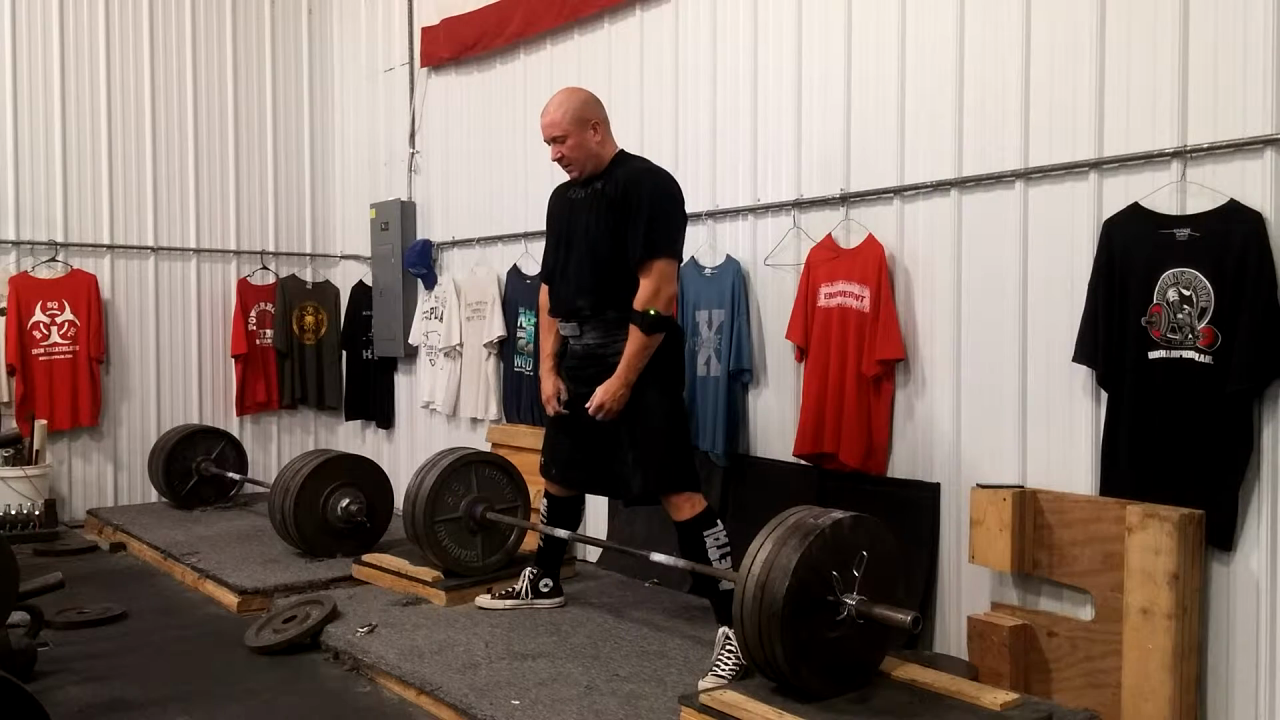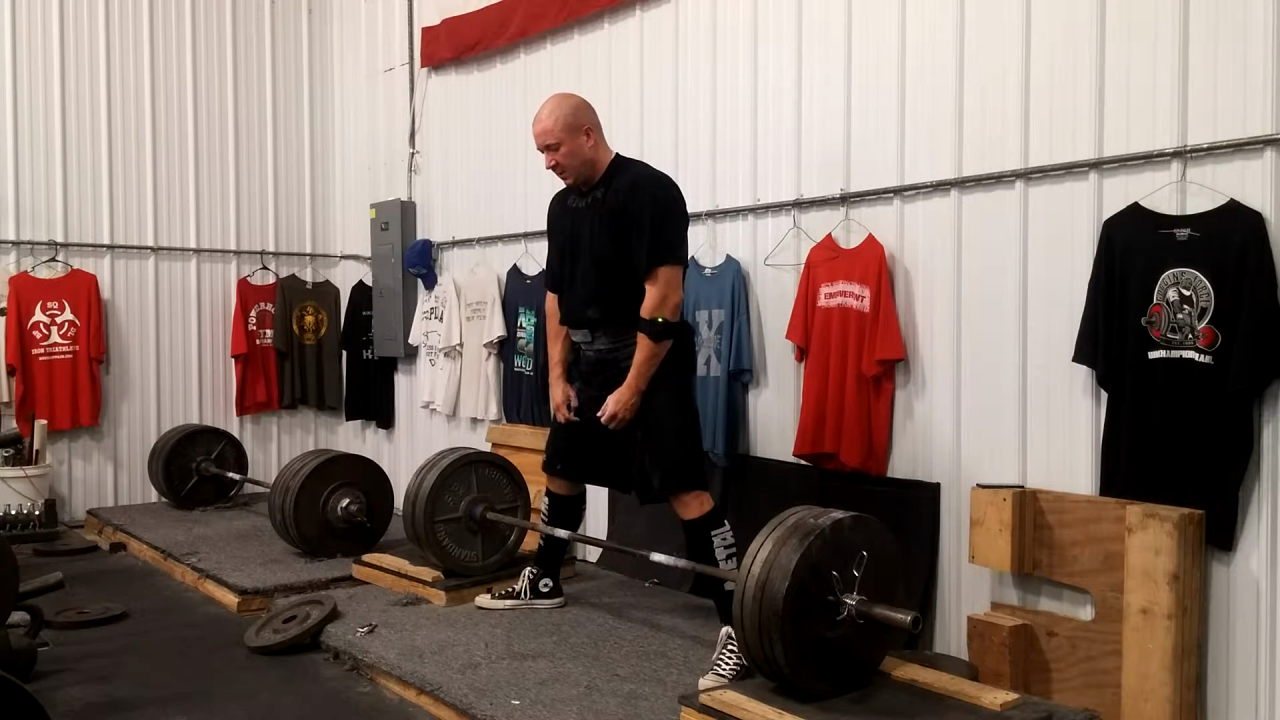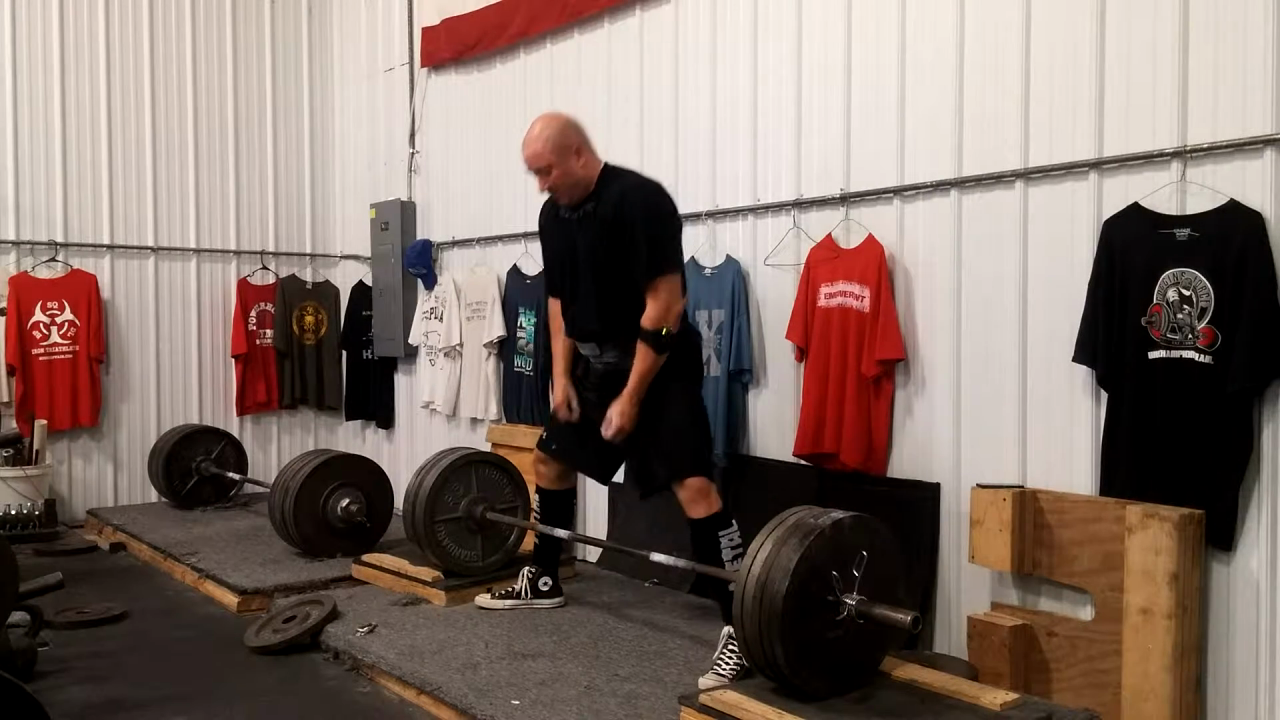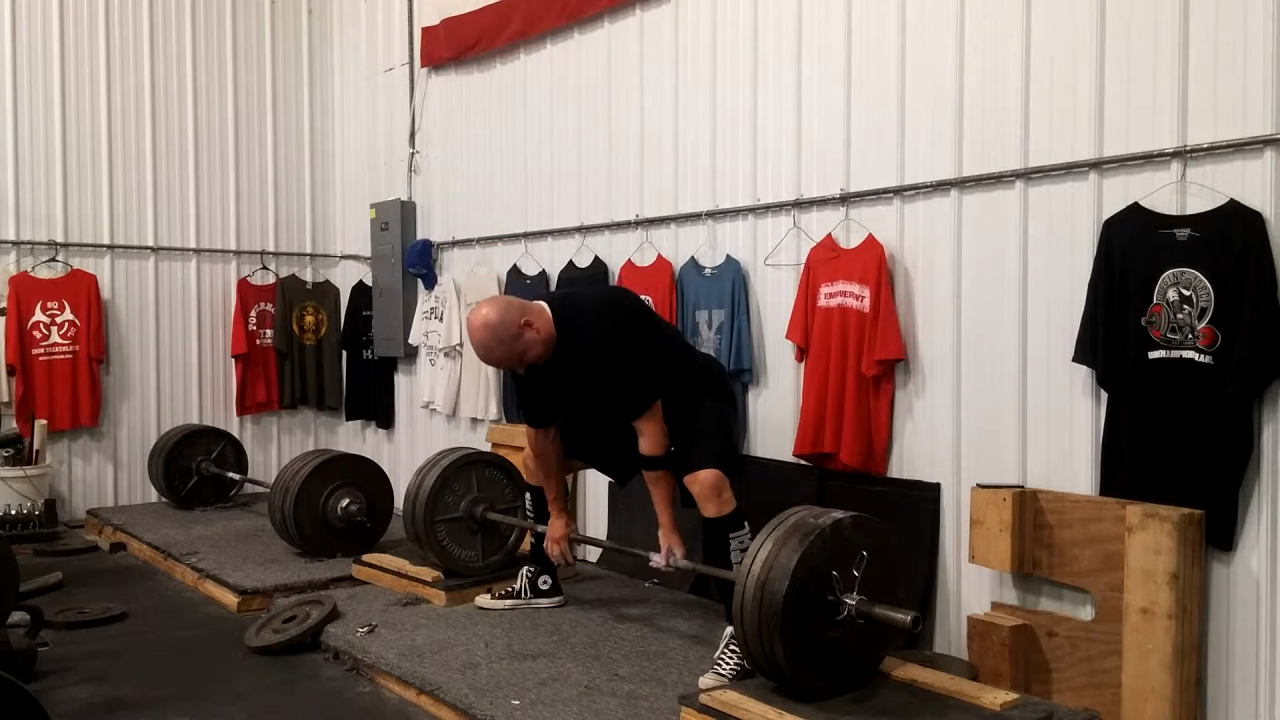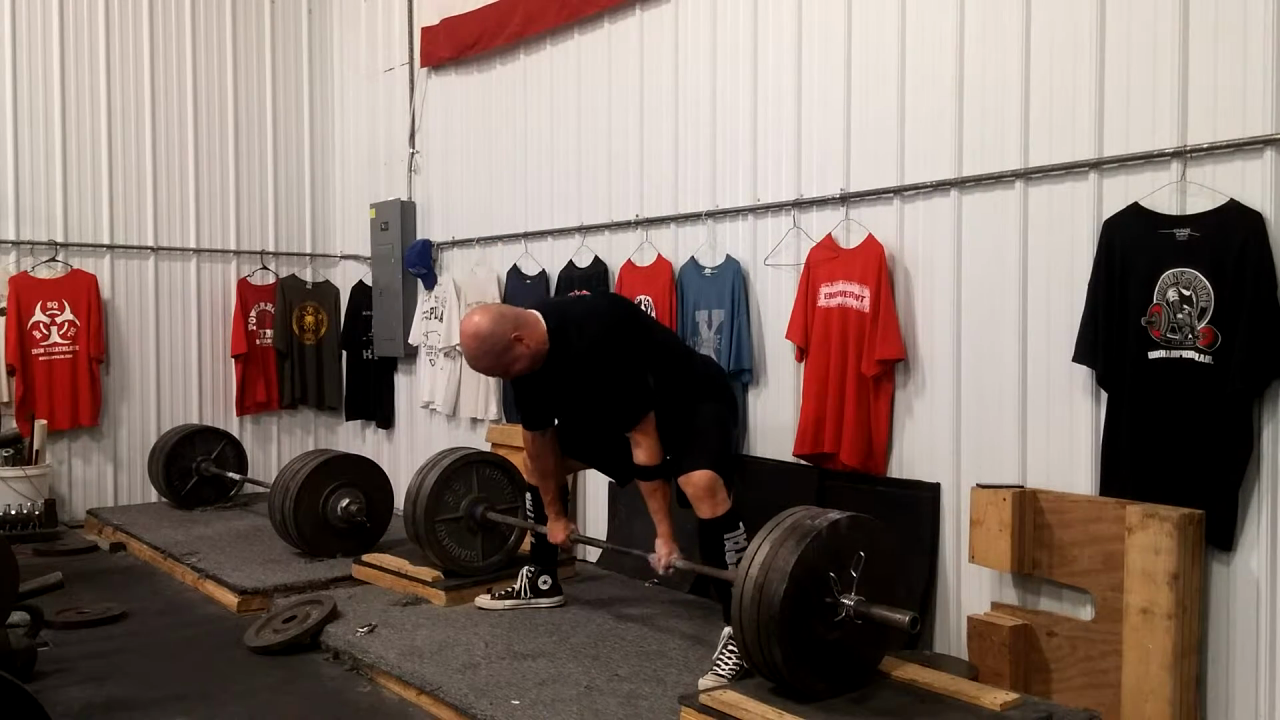
dt=1s
person 1, frame 1
left shoulder: (647, 185)
right shoulder: (563, 197)
left elbow: (658, 288)
right elbow: (550, 288)
left wrist: (623, 381)
right wrist: (549, 368)
left hip: (636, 364)
right hip: (577, 364)
left knee: (675, 489)
right knee: (559, 474)
left ankle: (733, 625)
right ankle: (544, 580)
person 1, frame 2
left shoulder: (648, 191)
right shoulder: (563, 205)
left elbow: (664, 296)
right elbow: (557, 296)
left wrist: (633, 388)
right wrist: (558, 376)
left hip: (650, 363)
right hip: (589, 363)
left knee: (684, 489)
right knee: (560, 469)
left ankle: (736, 627)
right ankle: (543, 580)
person 1, frame 3
left shoulder: (641, 200)
right shoulder: (555, 215)
left elbow: (665, 303)
right elbow: (558, 299)
left wrist: (630, 397)
right wrist: (562, 374)
left hip: (660, 362)
right hip: (593, 363)
left knee: (692, 484)
right knee: (548, 457)
left ankle: (739, 627)
right ankle: (542, 580)
person 1, frame 4
left shoulder: (605, 329)
right shoulder: (525, 345)
left elbow: (650, 429)
right elbow: (544, 432)
left wrist: (667, 527)
right wrist: (557, 512)
left hip: (691, 398)
left knee: (707, 484)
right knee: (535, 461)
left ankle: (740, 631)
right ankle: (540, 581)
person 1, frame 5
left shoulder: (599, 342)
right shoulder: (526, 350)
left elbow: (643, 440)
right elbow: (539, 437)
left wrist: (665, 536)
right wrist: (554, 515)
left hip: (693, 400)
left knee: (701, 485)
right knee: (536, 461)
left ankle: (738, 632)
right ankle: (540, 580)
